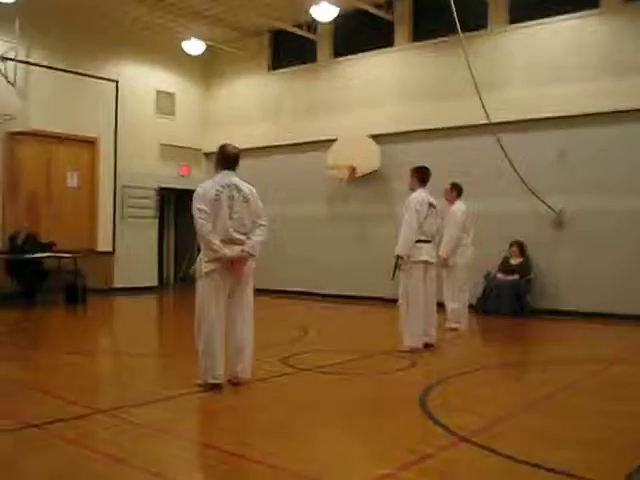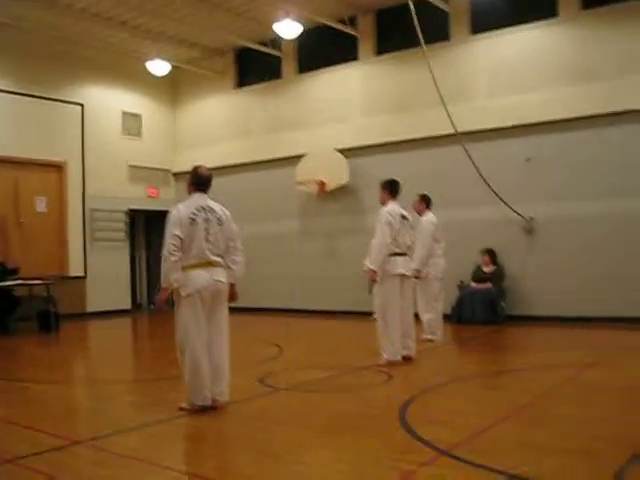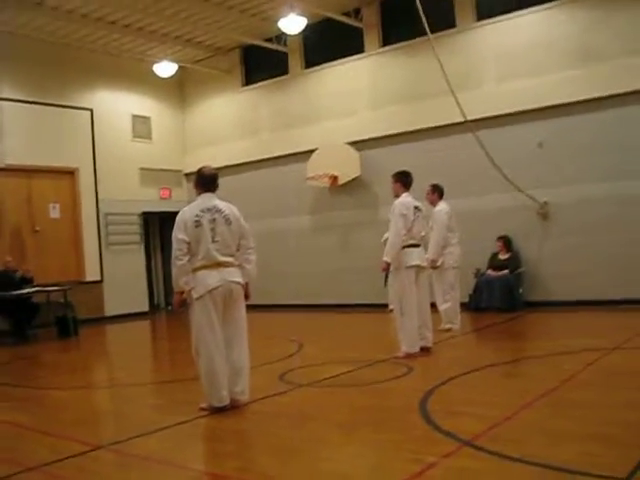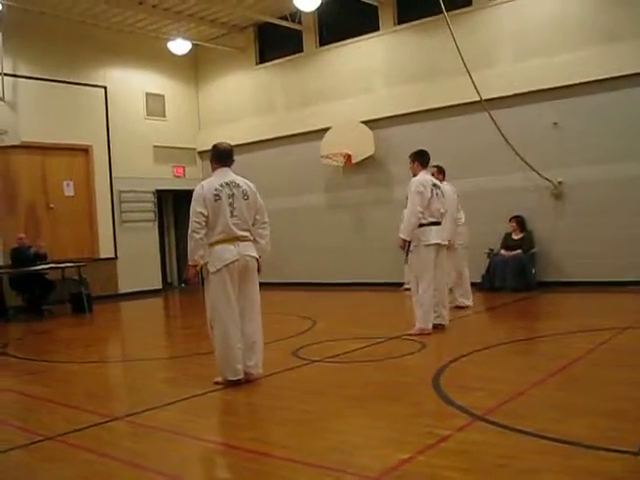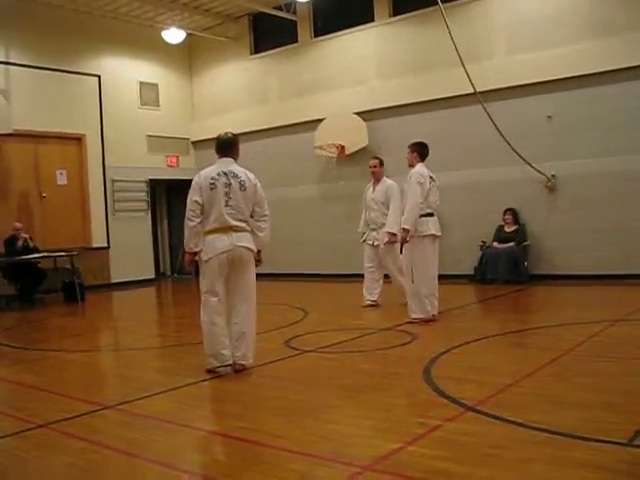
dt=1s
person 1, frame 1
left shoulder: (205, 189)
right shoulder: (249, 191)
left elbow: (203, 226)
right elbow: (260, 225)
left wrist: (222, 255)
right wrist: (246, 252)
left hip: (215, 259)
right hip: (243, 260)
left knee: (211, 319)
right knee: (241, 317)
left ankle: (212, 376)
right ankle: (240, 372)
person 1, frame 2
left shoulder: (180, 211)
right shoulder: (223, 213)
left elbow: (171, 252)
right elbow: (234, 250)
left wrist: (166, 286)
right wrist: (232, 282)
left hip: (191, 280)
right hip: (217, 279)
left knee: (193, 342)
right knee: (217, 339)
left ankle: (200, 398)
right ankle: (217, 395)
person 1, frame 3
left shoulder: (186, 214)
right shoulder: (232, 211)
left elbow: (180, 256)
right elbow: (247, 249)
left wrist: (180, 289)
right wrist: (245, 281)
left hip: (204, 282)
right hip: (231, 279)
left knee: (209, 343)
right knee: (235, 338)
left ankle: (218, 398)
right ankle: (238, 393)
person 1, frame 4
left shoulder: (204, 188)
right shoulder: (248, 186)
left elbow: (197, 229)
right elbow: (261, 225)
left wrist: (194, 262)
right wrist: (258, 255)
left hip: (220, 256)
right hip: (247, 253)
left knee: (224, 317)
right knee: (250, 313)
left ankle: (233, 372)
right ankle: (251, 368)
person 1, frame 5
left shoulder: (202, 177)
right shoulder: (249, 178)
left elbow: (193, 217)
right elbow: (261, 217)
left wrist: (191, 249)
right wrist: (259, 248)
left hip: (214, 245)
right hip: (243, 244)
left knee: (213, 303)
right knee: (243, 303)
left ankle: (220, 359)
right ankle: (241, 358)
person 2, frame 1
left shoulder: (414, 199)
right shoulder: (432, 202)
left elbow: (409, 228)
right elbow: (435, 228)
left wrist: (401, 253)
right wrist: (429, 249)
left hip: (415, 252)
right hip: (429, 251)
left knee: (412, 298)
right knee: (428, 297)
left ankle: (414, 341)
right ankle: (428, 337)
person 2, frame 2
left shoulder: (386, 212)
right shoulder: (404, 214)
left elbow: (382, 242)
right elbow: (408, 242)
left wrist: (373, 267)
left hip: (389, 265)
right hip: (403, 263)
left knee: (388, 312)
right knee: (404, 310)
left ankle: (392, 354)
right ankle: (407, 350)
person 2, frame 3
left shoulder: (399, 204)
right shoulder: (417, 205)
left elbow: (397, 235)
right elbow: (420, 232)
left wrist: (388, 259)
left hip: (404, 257)
right hip: (418, 254)
left knee: (405, 304)
right knee: (420, 301)
left ankle: (410, 346)
right ankle: (424, 341)
person 2, frame 4
left shoulder: (417, 182)
right shoulder: (436, 184)
left elbow: (414, 212)
right elbow: (441, 211)
left wrist: (404, 236)
left hip: (423, 235)
right hip: (437, 233)
left knee: (422, 281)
right knee: (438, 280)
left ankle: (424, 324)
right ankle: (440, 319)
person 2, frame 5
left shoulder: (415, 173)
right shoulder: (429, 175)
left elbow: (413, 204)
left wrist: (406, 228)
left hip: (419, 226)
right hip: (431, 224)
left knee: (416, 271)
right knee: (428, 270)
left ankle: (421, 312)
right ankle: (431, 310)
person 3, frame 1
left shoulder: (456, 210)
right shoulder: (459, 208)
left elbow: (453, 235)
left wrist: (445, 255)
right wrist: (446, 253)
left hip: (456, 255)
right hip: (459, 254)
left knee: (454, 290)
right knee: (458, 289)
left ankle: (457, 322)
right ankle: (458, 321)
person 3, frame 2
left shoulder: (426, 221)
right shoulder: (430, 219)
left elbow: (424, 247)
left wrist: (417, 268)
right wrist: (419, 266)
left hip: (429, 267)
right hip: (432, 265)
left knee: (429, 301)
right knee: (432, 301)
left ankle: (432, 333)
right ankle: (433, 331)
person 3, frame 3
left shoulder: (439, 211)
right shoulder: (443, 209)
left elbow: (439, 237)
left wrist: (433, 257)
right wrist: (434, 256)
left hip: (445, 256)
right hip: (448, 254)
left knee: (446, 291)
right knee: (449, 290)
left ankle: (451, 322)
right ankle: (452, 321)
person 3, frame 4
left shoulder: (446, 190)
right shoulder: (442, 190)
left elbow: (450, 216)
left hip: (454, 235)
right hip: (453, 234)
left knee: (450, 270)
right knee: (459, 269)
right ankle: (464, 300)
person 3, frame 5
left shoulder: (391, 186)
right shoulder: (368, 188)
left elbow: (395, 210)
left wrist: (392, 232)
right wrist: (363, 231)
left hip: (386, 233)
right hip: (371, 234)
left knee: (395, 267)
right knee: (370, 268)
right ankle: (371, 298)
